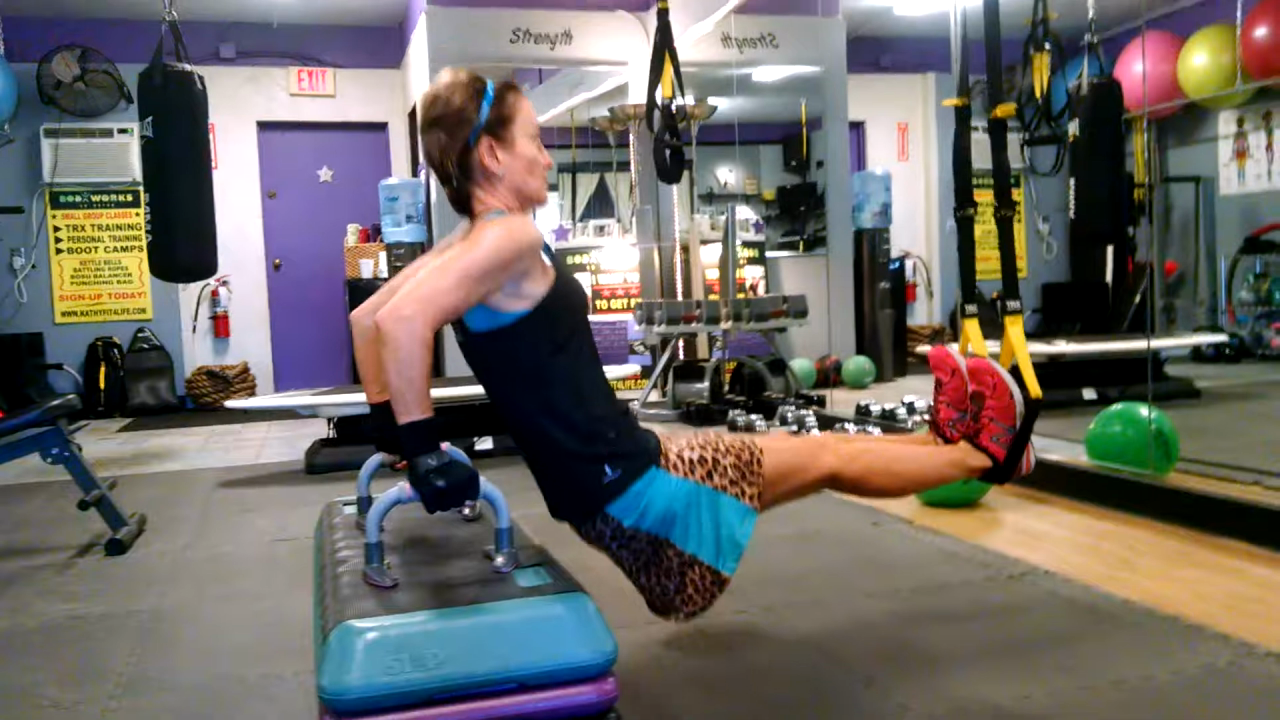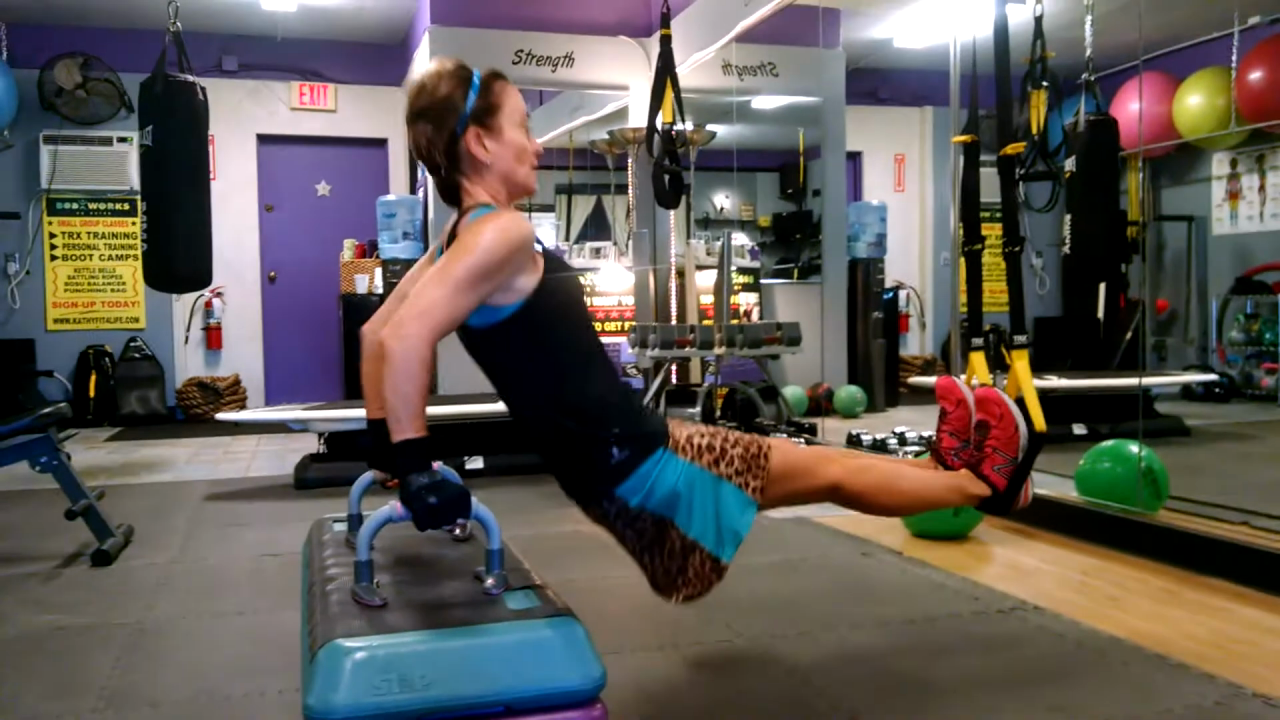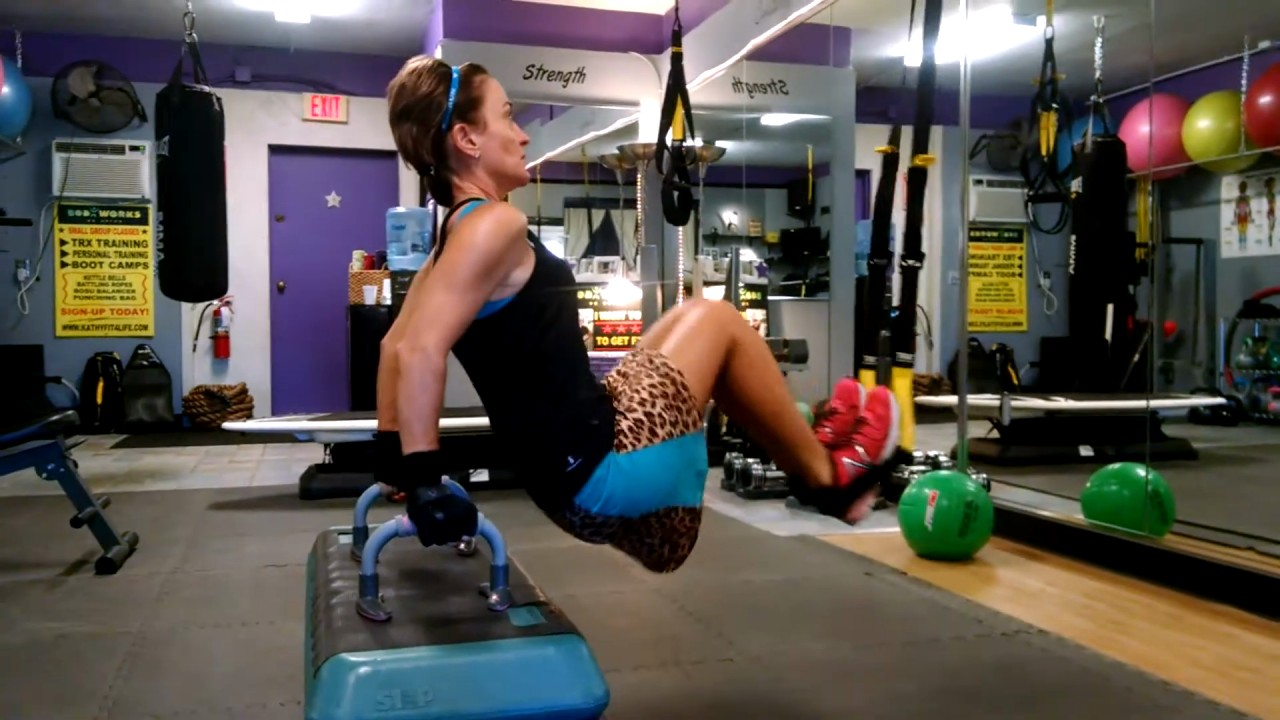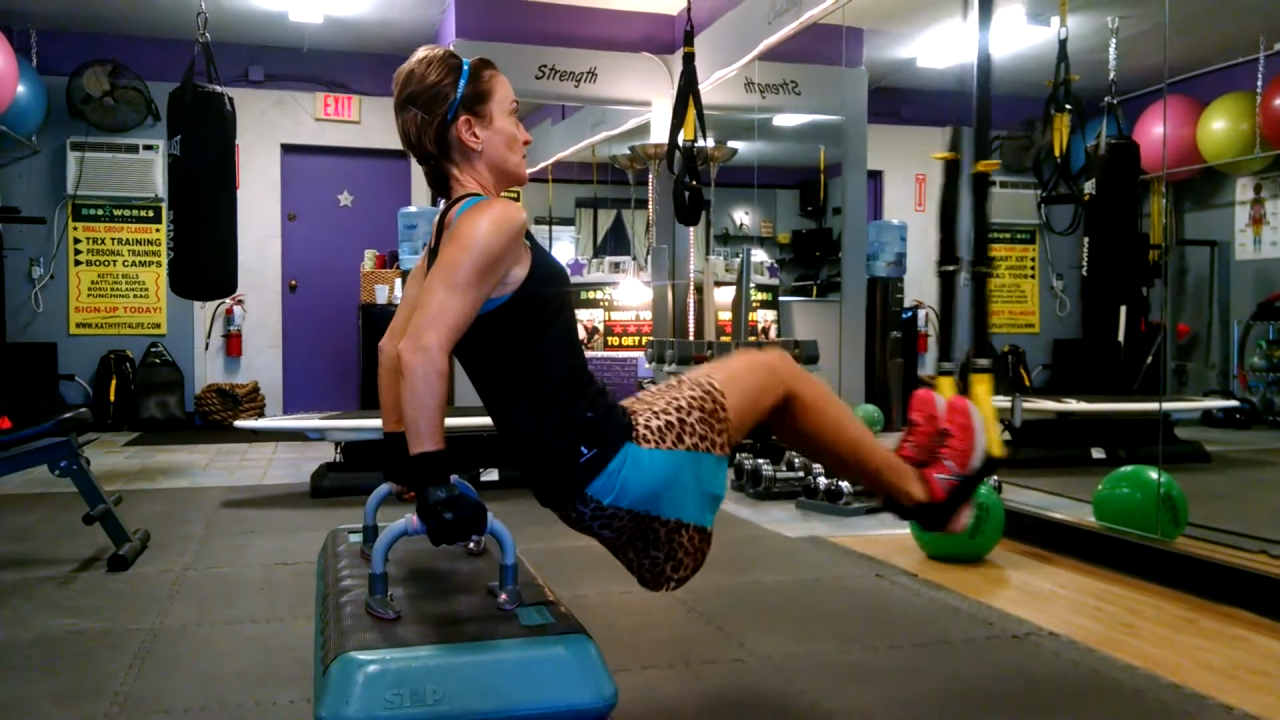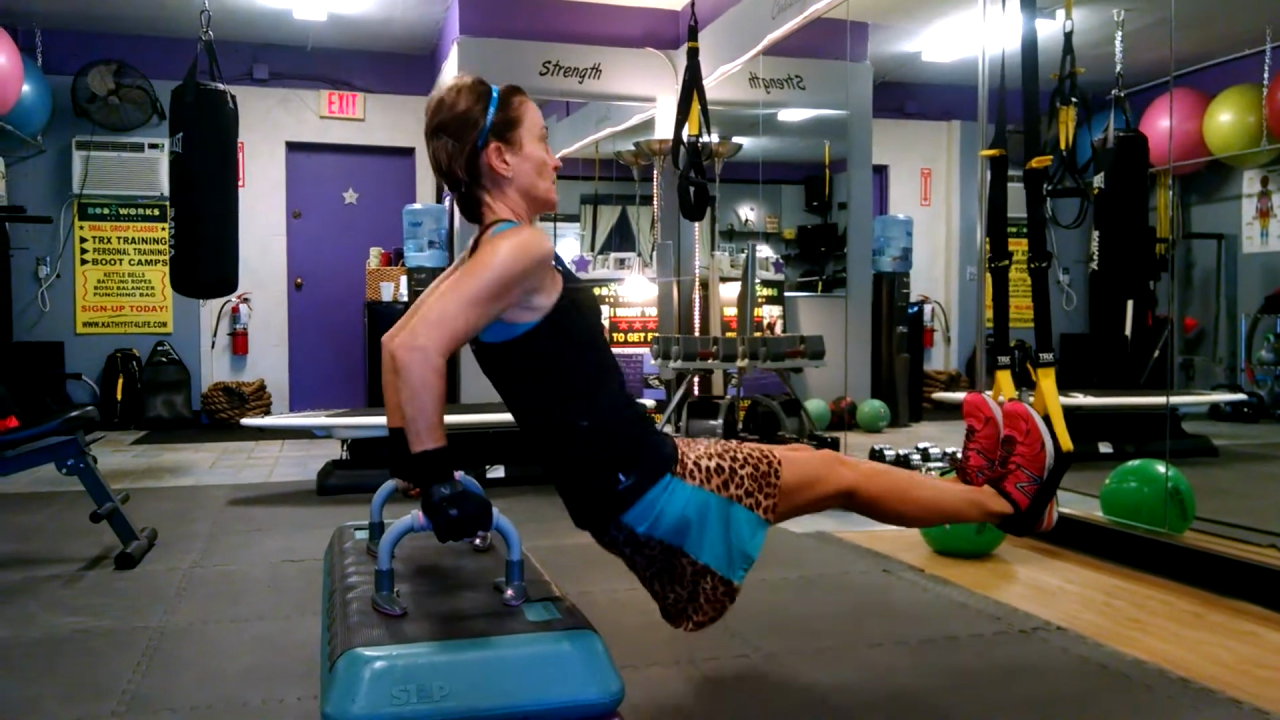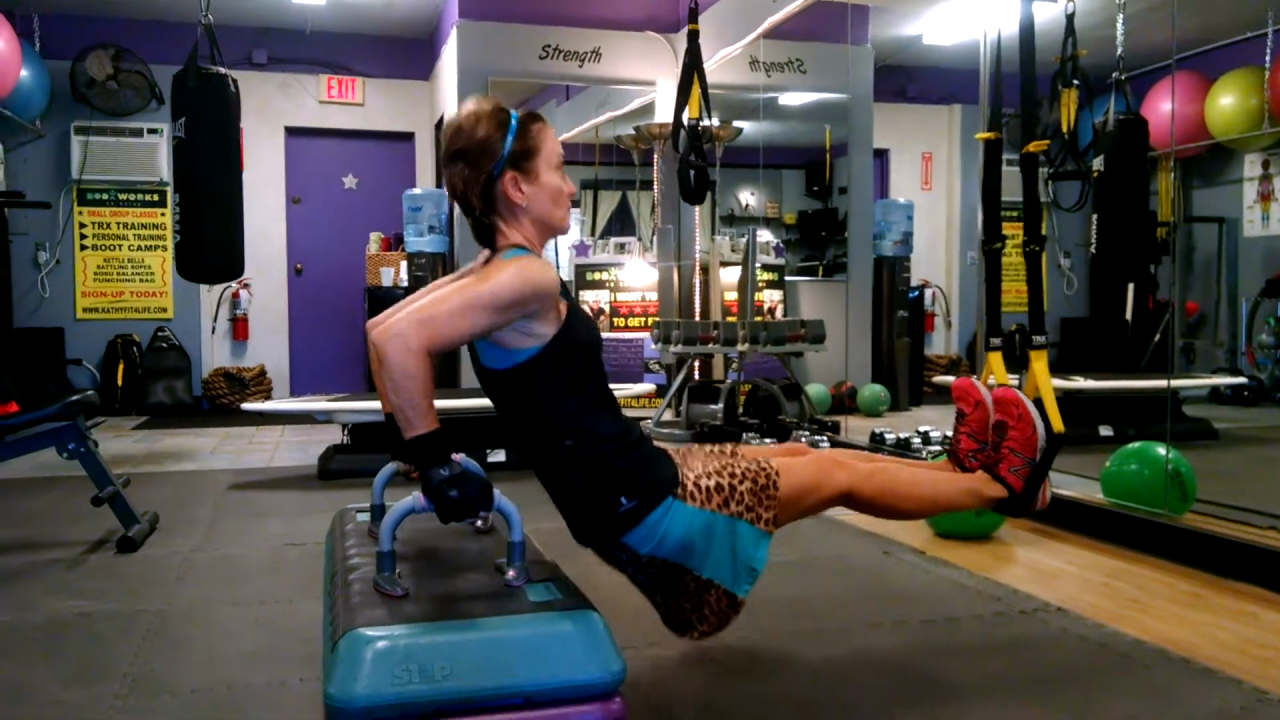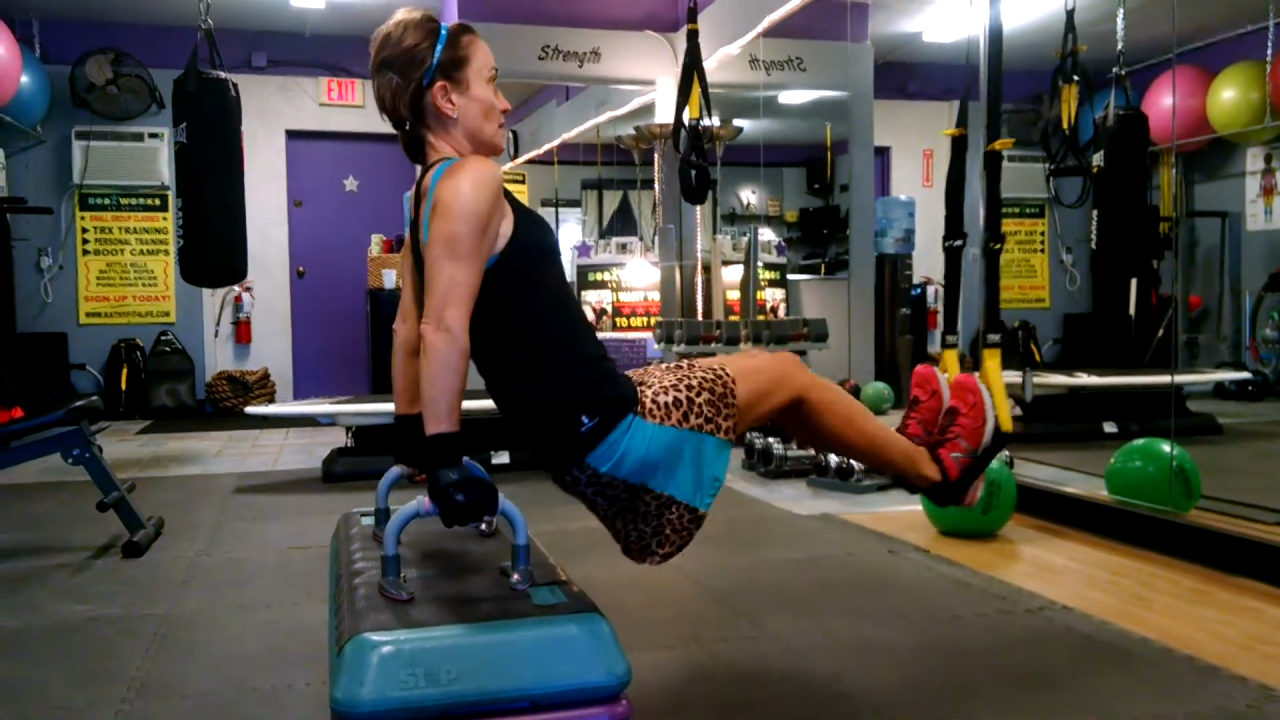
dt=0.7s
person 1, frame 1
left shoulder: (467, 246)
right shoulder: (509, 237)
left elbow: (367, 322)
right elbow: (404, 323)
left wrist: (396, 436)
right wrist: (426, 451)
left hip: (607, 477)
right hip: (624, 487)
left knee: (786, 444)
right knee: (824, 457)
left ankle: (939, 441)
right ankle: (982, 456)
person 1, frame 2
left shoulder: (462, 237)
right shoulder: (500, 234)
left elbow: (375, 336)
right elbow: (402, 342)
left wrist: (388, 449)
right wrist: (415, 465)
left hip: (608, 461)
right hip: (630, 466)
left knee: (797, 455)
right knee: (824, 466)
left ankle: (941, 472)
right ankle: (981, 486)
person 1, frame 3
left shoulder: (458, 232)
right shoulder: (495, 224)
left elbow: (394, 348)
right elbow: (418, 352)
left wrist: (396, 463)
right wrist: (425, 484)
left hip: (571, 468)
right hip: (599, 474)
left knee: (694, 322)
right knee: (714, 318)
left ankle: (811, 451)
right ankle: (826, 473)
person 1, frame 4
left shoulder: (454, 229)
right shoulder: (493, 222)
left elbow: (396, 349)
right elbow: (419, 354)
left wrist: (407, 467)
right wrist: (434, 484)
left hip: (575, 468)
right hip: (608, 471)
left knee: (754, 374)
right knee: (772, 370)
left ankle: (899, 472)
right ankle: (920, 489)
person 1, frame 5
left shoulder: (485, 255)
right shoulder: (520, 248)
left elbow: (395, 347)
right elbow: (415, 352)
left wrist: (413, 466)
right wrist: (440, 482)
left hip: (626, 480)
right hip: (643, 490)
left knee: (804, 460)
right knee: (836, 473)
left ankle: (971, 489)
right ankle: (1006, 504)
person 1, frame 6
left shoulder: (491, 273)
right shoulder: (526, 278)
left elbow: (383, 326)
right elbow: (394, 339)
left wrist: (416, 447)
right wrist: (433, 459)
left hip: (630, 484)
right hip: (641, 510)
left knee: (796, 452)
right knee: (835, 473)
left ankle: (961, 471)
right ankle: (998, 487)
person 1, frame 7
left shoulder: (432, 194)
right shoulder: (471, 181)
left elbow: (408, 333)
right elbow: (444, 330)
left wrist: (416, 446)
right wrist: (444, 459)
left hip: (577, 432)
right hip: (605, 434)
left knee: (755, 381)
right knee: (784, 374)
left ankle: (896, 449)
right ankle: (934, 469)
